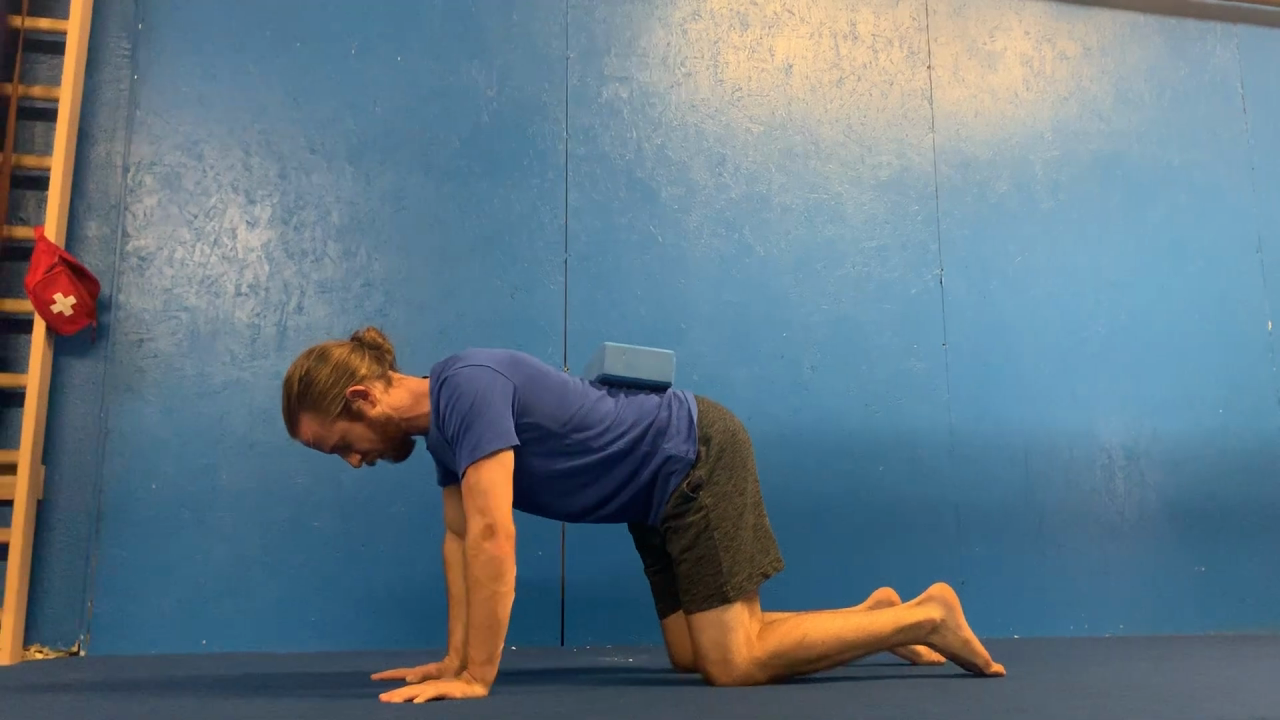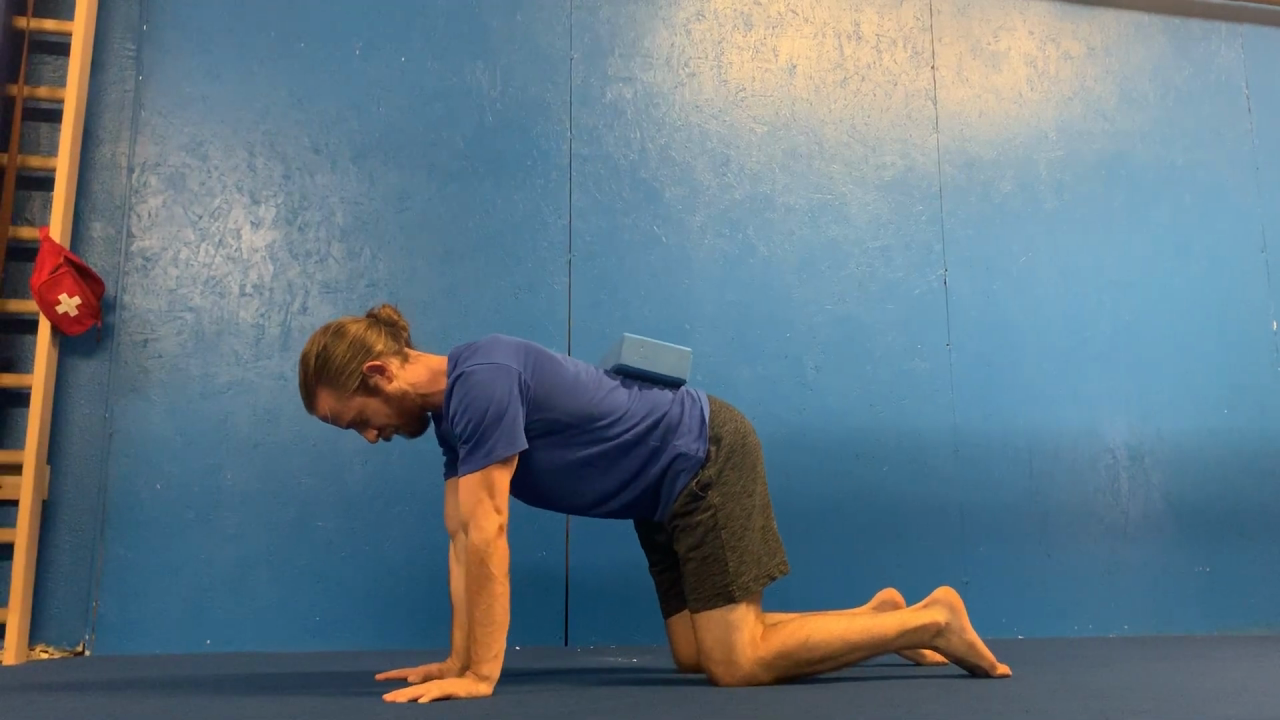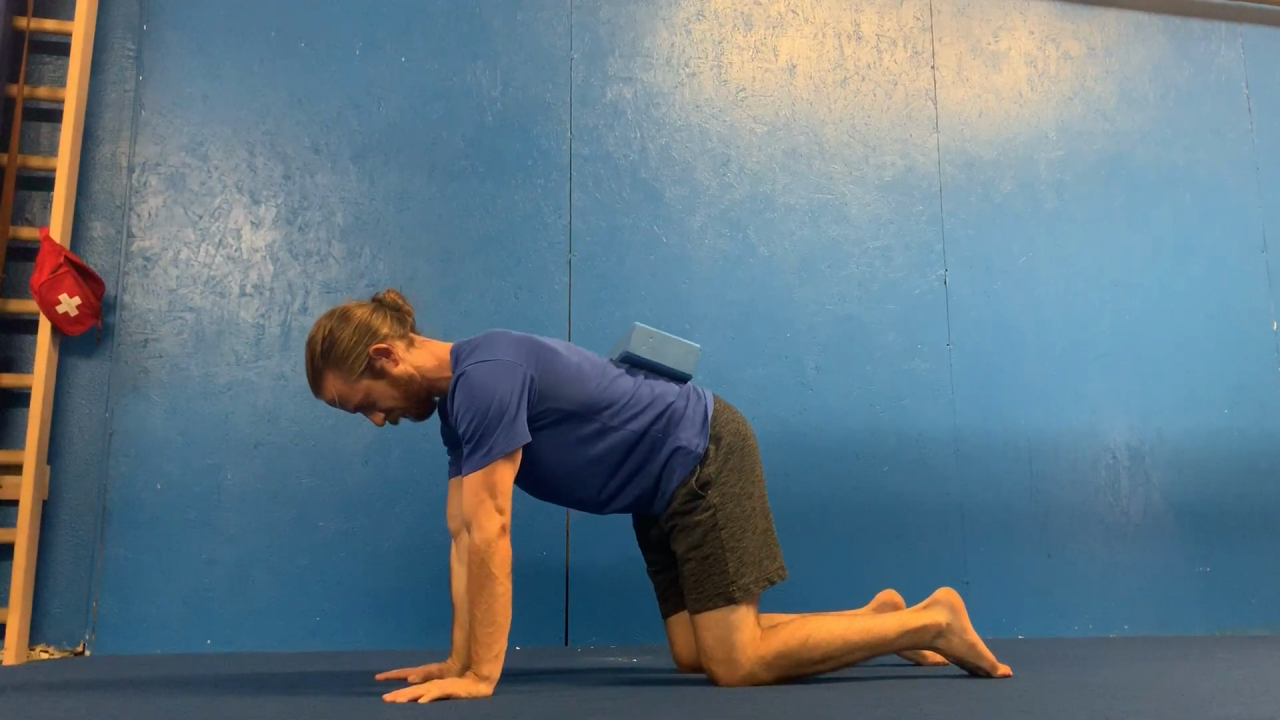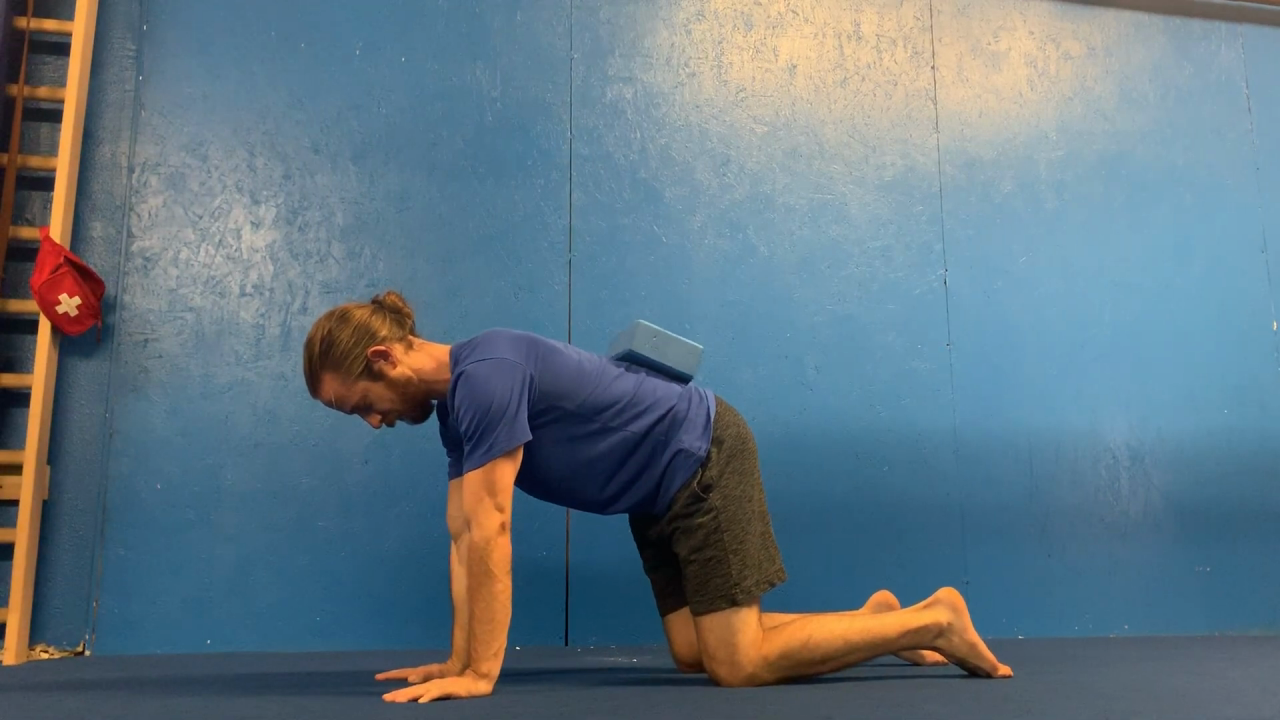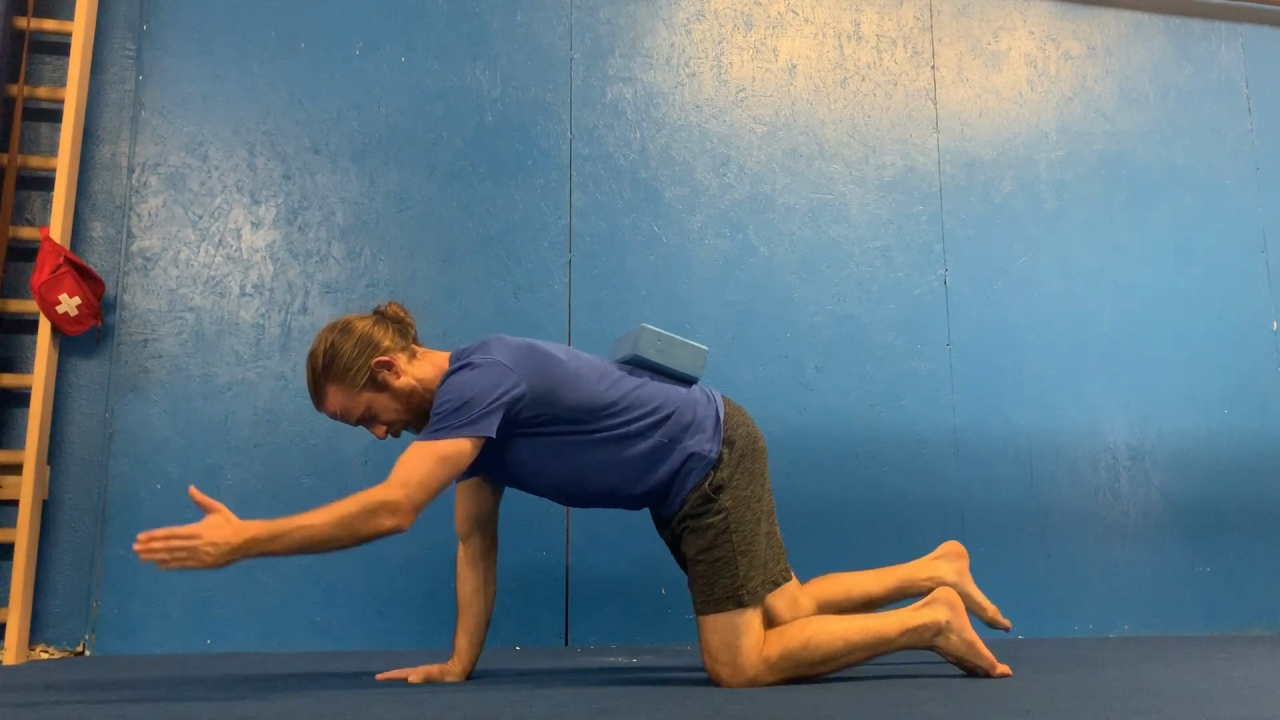
dt=1s
person 1, frame 1
left shoulder: (466, 389)
right shoulder: (439, 422)
left elbow: (493, 537)
right elbow: (457, 537)
left wrist: (477, 676)
right wrist: (454, 659)
left hip: (695, 458)
right hip: (666, 488)
left knee: (735, 662)
right knee: (695, 656)
left ankle: (926, 618)
right ankle: (870, 614)
person 1, frame 2
left shoulder: (480, 381)
right shoulder: (451, 410)
left elbow: (486, 538)
right elbow: (462, 540)
left wrist: (481, 674)
right wrist: (459, 659)
left hip: (706, 460)
right hip: (672, 485)
left knee: (736, 662)
right knee: (697, 654)
left ankle: (931, 619)
right ankle: (876, 615)
person 1, frame 3
left shoulder: (484, 376)
right shoulder: (458, 400)
left elbow: (489, 535)
right elbow: (463, 538)
left wrist: (481, 673)
right wrist: (458, 659)
left hip: (702, 457)
right hip: (668, 484)
left knee: (737, 663)
right knee: (695, 654)
left ankle: (930, 620)
right ankle: (878, 616)
person 1, frame 4
left shoulder: (483, 374)
right shoulder: (455, 404)
left elbow: (490, 533)
right elbow: (463, 540)
left wrist: (482, 671)
right wrist: (458, 660)
left hip: (702, 459)
right hip: (664, 488)
left knee: (738, 665)
right knee: (694, 654)
left ankle: (932, 620)
right ankle: (871, 620)
person 1, frame 5
left shoulder: (479, 379)
right shoulder: (469, 404)
left elbow: (389, 509)
right elbow: (475, 543)
left wrist: (241, 539)
right wrist: (460, 662)
left hip: (713, 458)
right hip: (692, 471)
left knee: (740, 664)
right knee: (787, 612)
left ankle: (928, 620)
right ankle: (933, 572)
